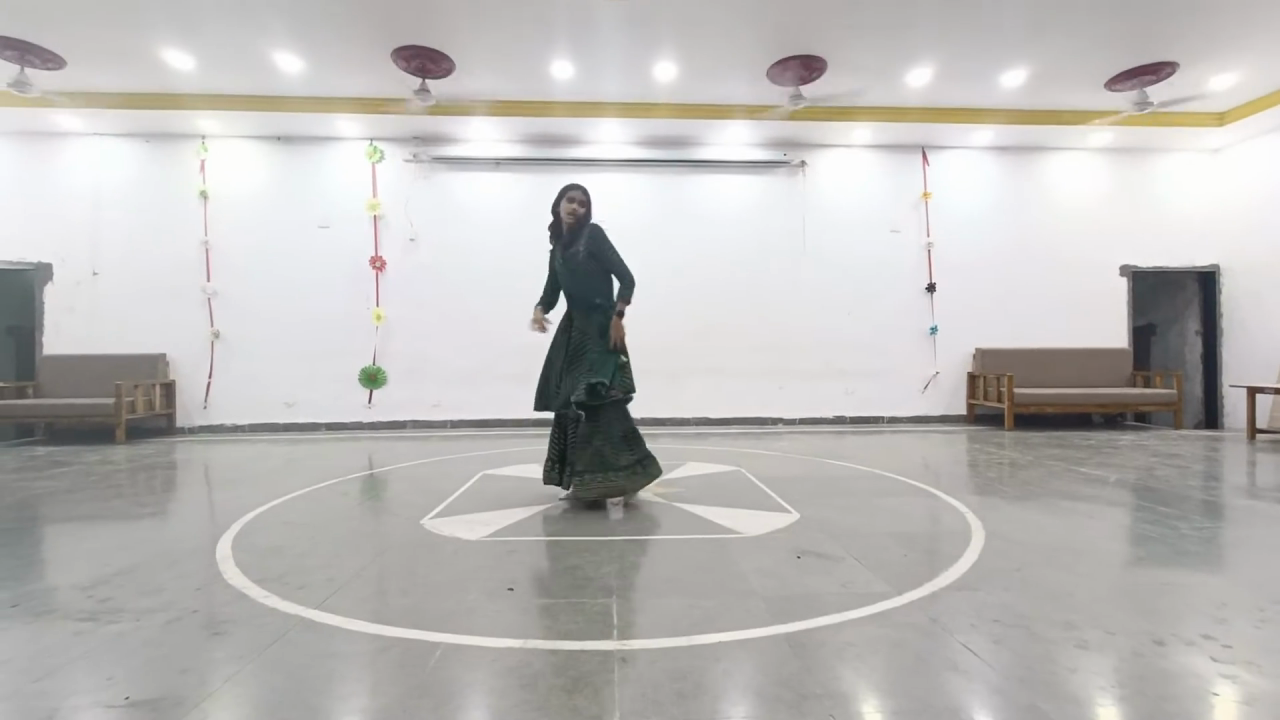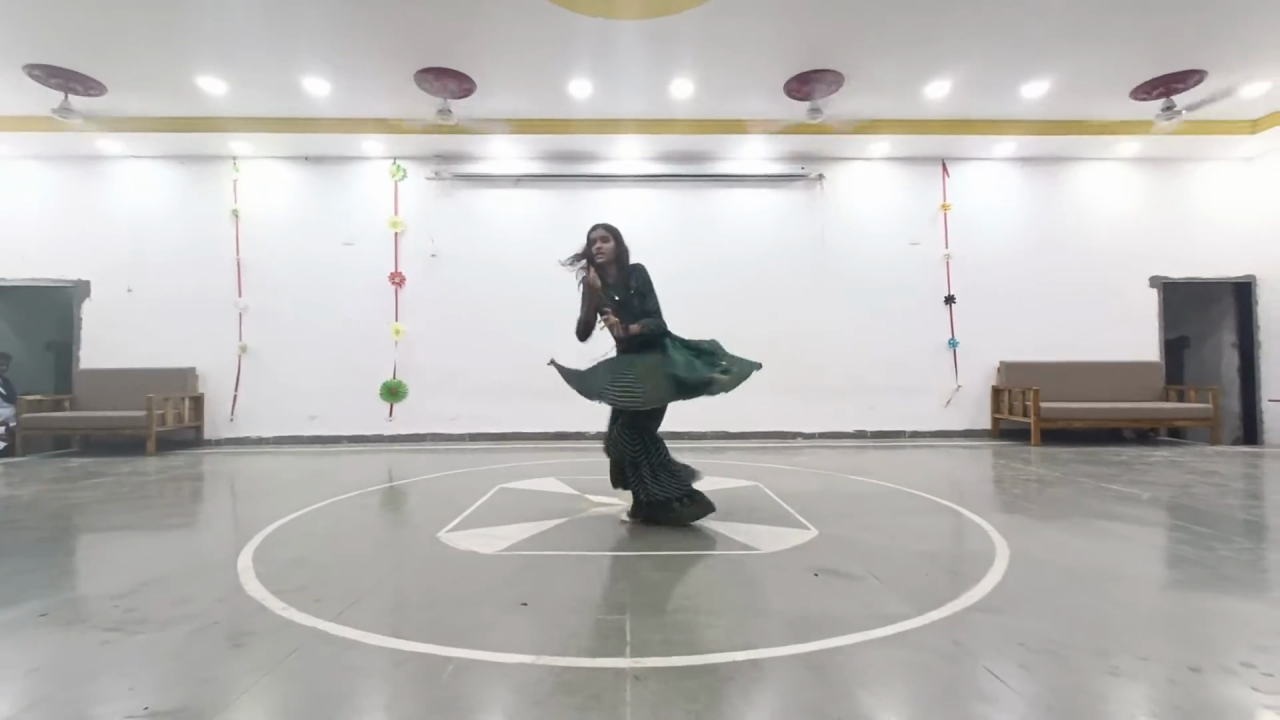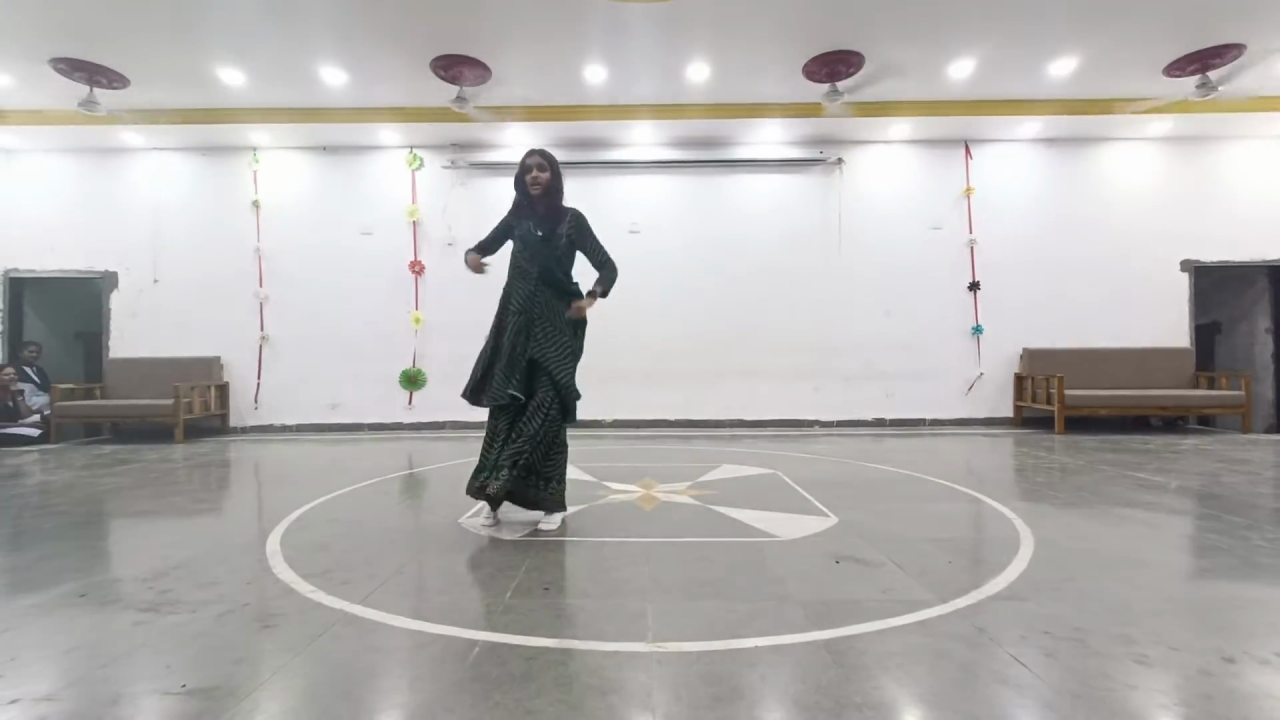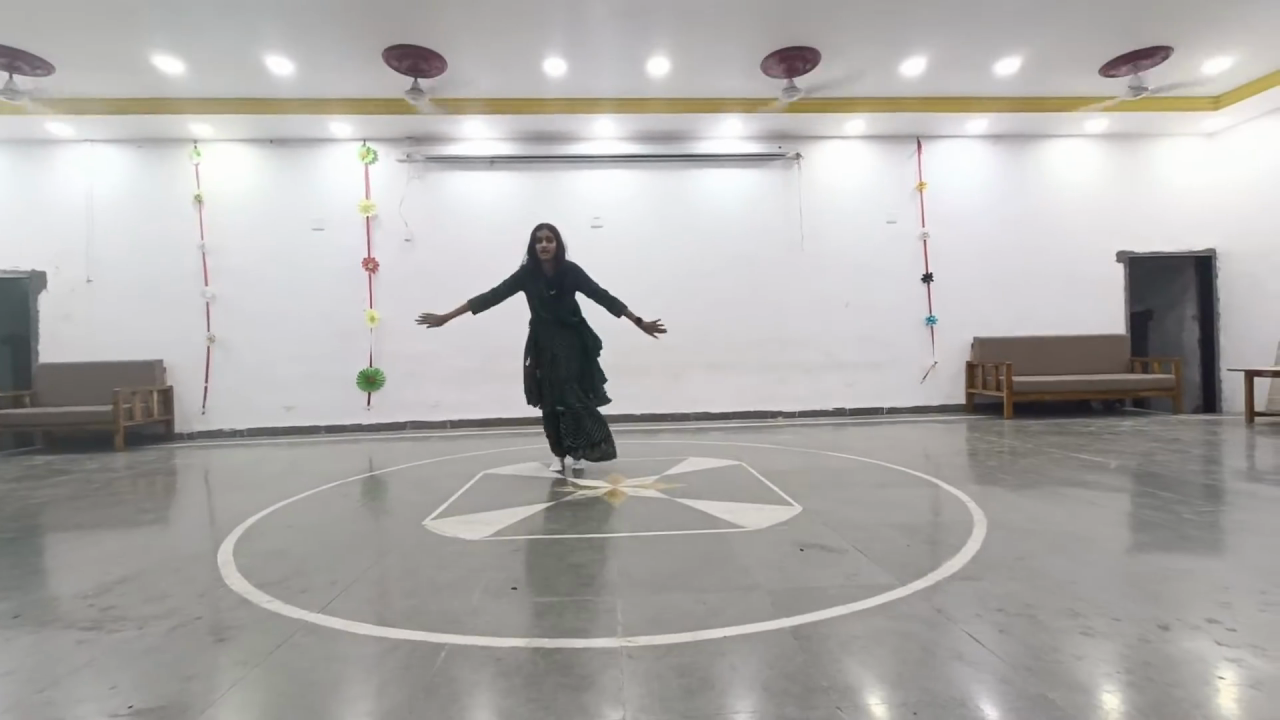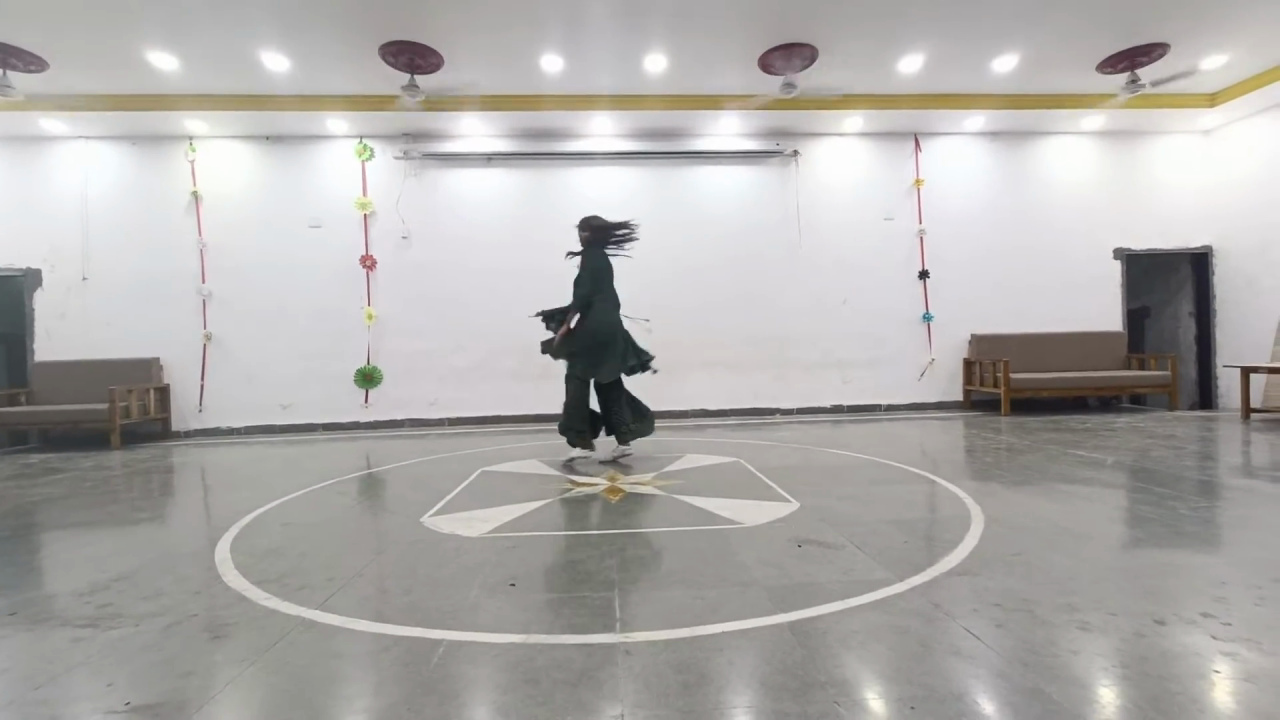
dt=1s
person 1, frame 1
left shoulder: (593, 235)
right shoulder: (558, 248)
left elbow: (625, 278)
right elbow: (552, 291)
left wrist: (618, 317)
right wrist: (539, 311)
left hip: (599, 328)
right hip: (572, 329)
left knee: (601, 402)
right knee: (566, 405)
left ankle: (632, 472)
right ankle: (579, 481)
person 1, frame 2
left shoulder: (637, 274)
right shoulder: (594, 286)
left elbow: (656, 322)
right elbow: (582, 335)
left wrist: (627, 330)
right wrist: (590, 298)
left hip: (658, 359)
right hip: (630, 363)
left knee: (633, 432)
right knee: (621, 433)
left ankle: (668, 504)
person 1, frame 3
left shoulder: (571, 219)
right shoulder: (517, 218)
left elbow: (607, 266)
right elbow: (484, 246)
left wrist: (591, 299)
right wrist: (473, 256)
left hip: (558, 321)
right hip: (516, 318)
left knee: (547, 406)
right knee: (506, 403)
left ankle: (550, 501)
right ankle: (496, 493)
person 1, frame 4
left shoulder: (571, 271)
right shoulder: (527, 274)
left elbow: (602, 296)
right elbow: (493, 296)
left wrist: (639, 322)
right wrist: (446, 317)
left hip: (572, 341)
right hip: (543, 343)
left knee: (573, 399)
right knee: (550, 401)
left ankle: (575, 452)
right ankle: (560, 454)
person 1, frame 5
left shoulder: (592, 257)
right shoulder: (603, 258)
left elbow: (584, 294)
left wrist: (565, 326)
left hip: (593, 326)
right hip: (609, 325)
left knee: (577, 381)
right knee: (609, 385)
left ankle: (583, 442)
right ankle: (624, 440)
